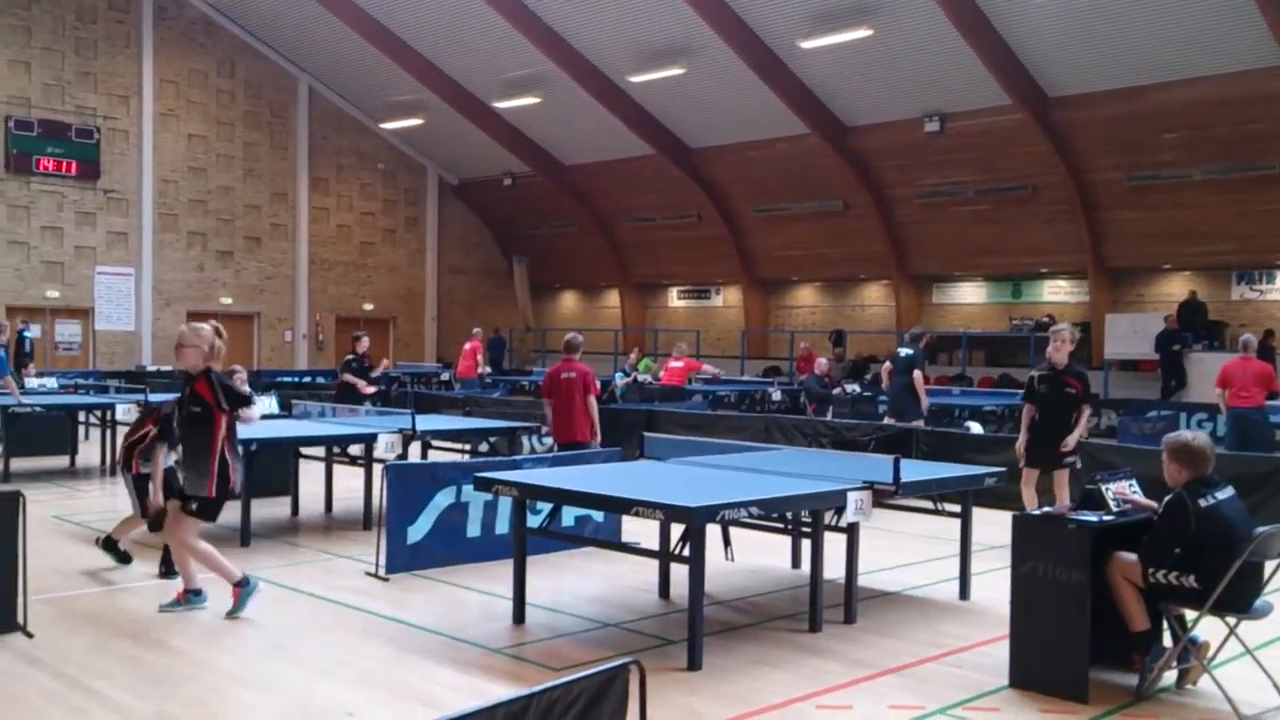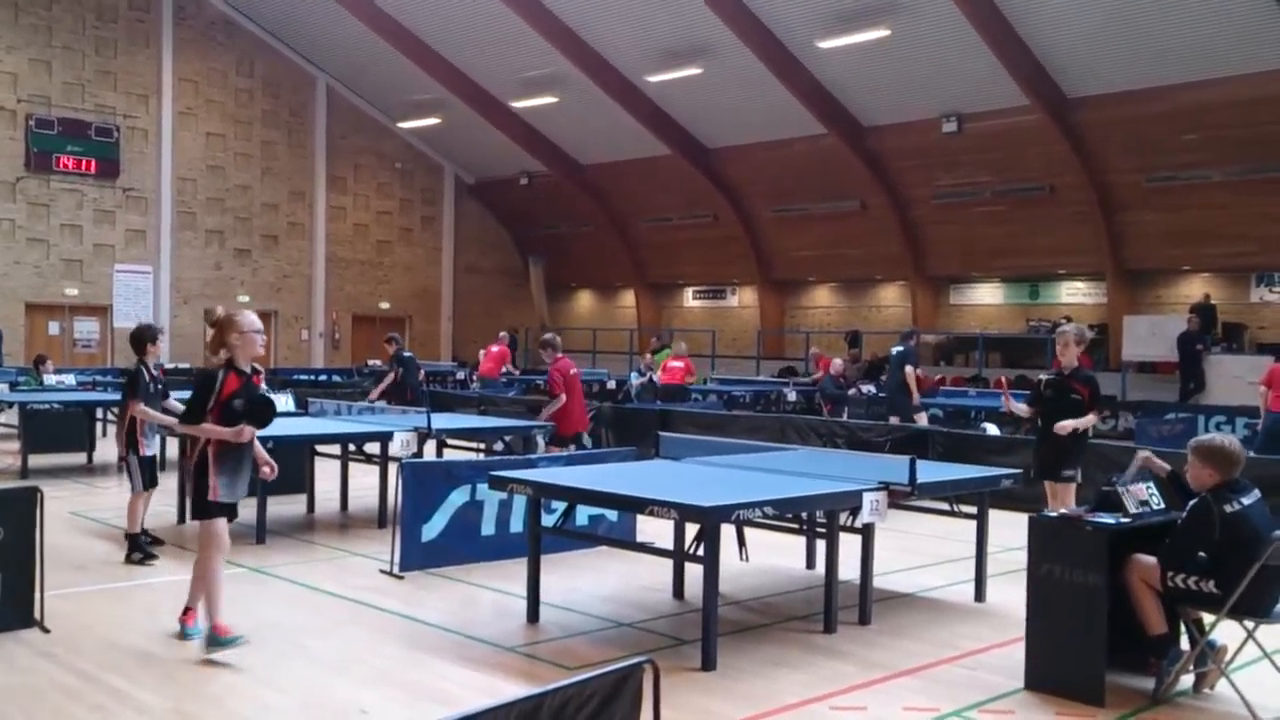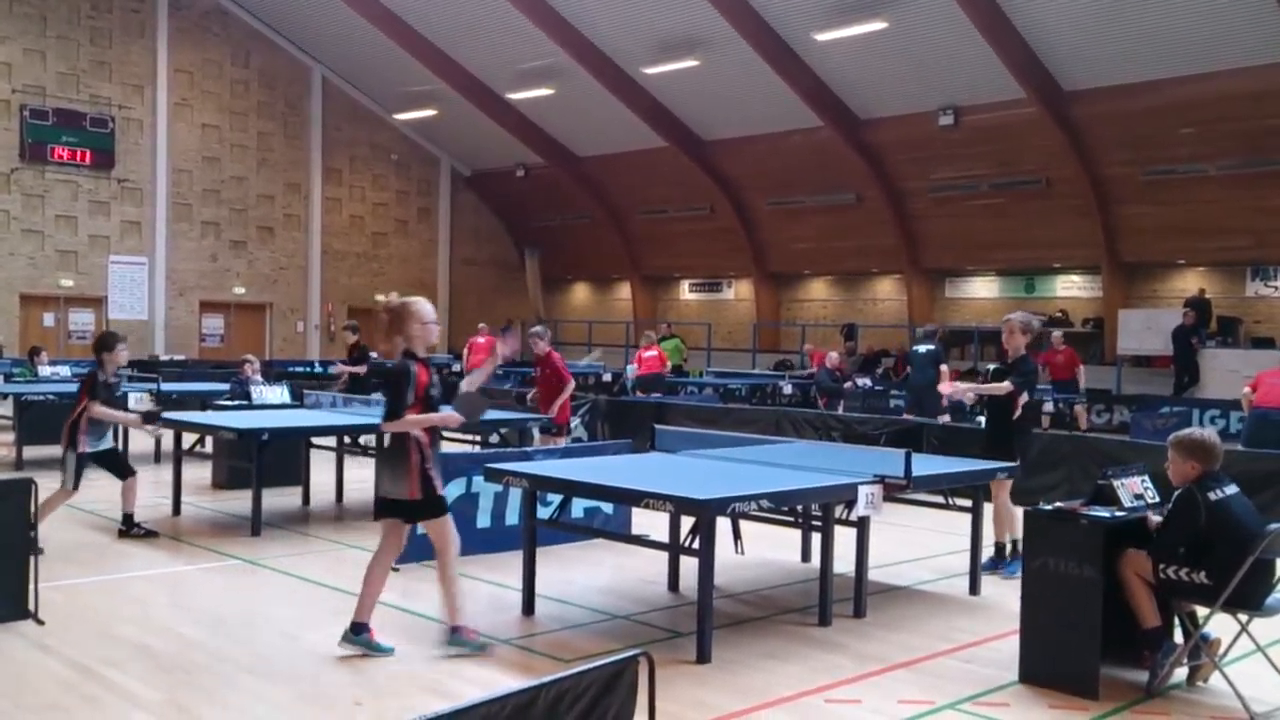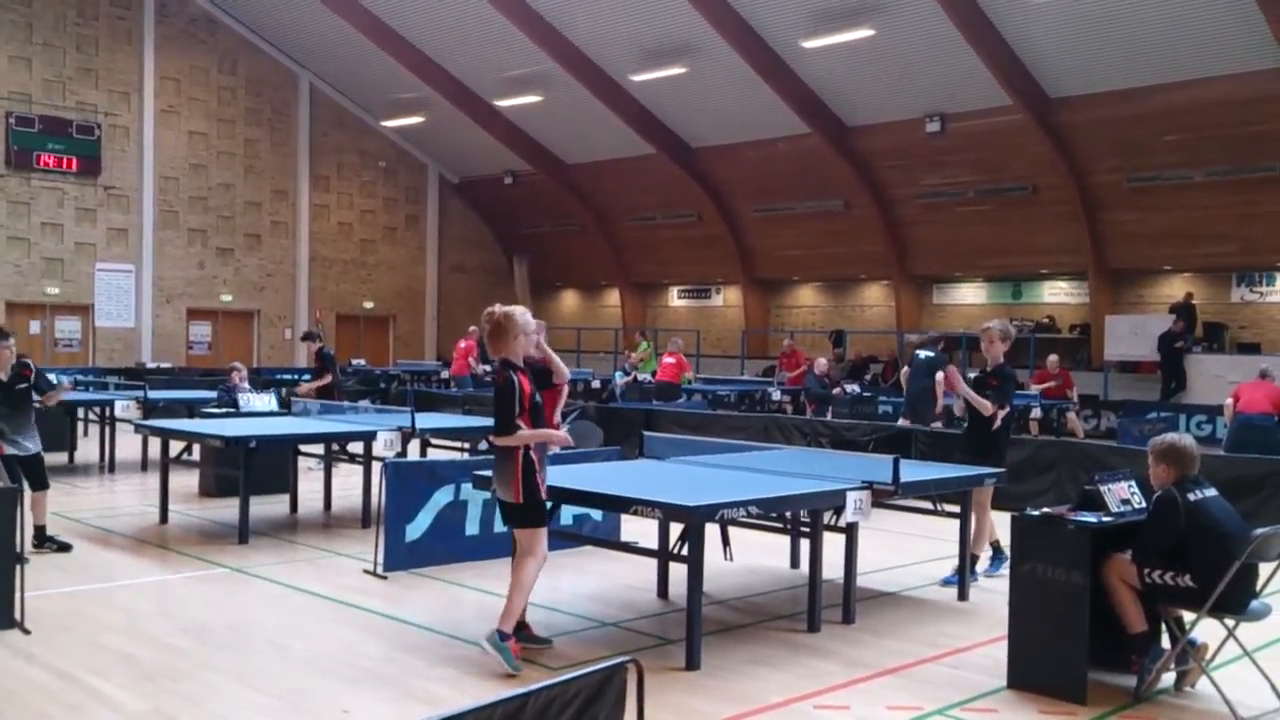
dt=1s
person 1, frame 1
left shoulder: (215, 383)
right shoulder: (188, 387)
left elbow: (249, 408)
left wrist: (245, 415)
left hip: (213, 475)
right hip: (195, 473)
left knee: (185, 539)
right knee: (172, 529)
left ankle: (241, 583)
right ankle: (192, 593)
person 1, frame 2
left shoulder: (255, 379)
right shoulder: (215, 378)
right elbow: (186, 424)
left wrist: (261, 456)
right wrist: (229, 434)
left hip: (236, 474)
right hip: (210, 471)
left knee: (211, 546)
right knee: (219, 545)
left ankle: (190, 611)
right ankle: (215, 629)
person 1, frame 3
left shoulder: (422, 367)
right shoulder: (405, 370)
right elbow: (391, 423)
left wrist: (490, 364)
right wrist: (438, 418)
left hip: (403, 469)
right hip: (413, 470)
left knee: (390, 548)
right knee: (449, 545)
left ankle: (359, 629)
right ankle: (456, 629)
person 1, frame 4
left shoulder: (524, 372)
right shoulder: (509, 379)
left elbow: (562, 376)
right elbow: (500, 436)
left wrist: (542, 346)
right wrist: (546, 434)
left hip: (516, 474)
right hip: (521, 475)
left knee: (526, 552)
right knee: (535, 554)
left ankle: (517, 626)
right ankle: (502, 633)
person 2, frame 1
left shoulder: (1181, 500)
right shoulder: (1222, 489)
left elbow: (1150, 556)
right wrist: (1152, 507)
left hip: (1216, 588)
right hip: (1244, 586)
left knee: (1117, 564)
right knee: (1164, 568)
left ankle: (1151, 652)
right ankle: (1186, 645)
person 2, frame 2
left shoulder: (1206, 507)
right shoulder: (1246, 490)
left elbow: (1169, 558)
right wrist: (1161, 468)
left hip: (1237, 594)
left knee: (1135, 566)
right knee: (1180, 572)
left ankle: (1168, 656)
right ankle: (1204, 649)
person 2, frame 3
left shoulder: (1189, 496)
right shoulder: (1224, 486)
left elbow: (1159, 551)
left wrist: (1157, 527)
right wrist: (1165, 525)
left hip: (1230, 585)
right hip: (1255, 582)
left knee: (1129, 561)
right knee: (1170, 567)
left ankle: (1161, 649)
right ankle: (1197, 642)
person 2, frame 4
left shoulder: (1169, 498)
right shoulder: (1206, 490)
left elbow: (1143, 555)
left wrist: (1128, 556)
right wrist: (1136, 557)
left hip: (1213, 588)
right hip: (1239, 587)
left knee: (1114, 567)
right knee: (1155, 572)
left ankle: (1148, 655)
right ankle: (1185, 648)
person 3, frame 1
left shoulder: (1079, 376)
right shoulder: (1038, 374)
left elbow: (1085, 409)
right elbow: (1029, 407)
left wrist: (1076, 434)
right wrist: (1022, 435)
left hip: (1064, 440)
right hip: (1038, 436)
left knee: (1061, 486)
right knee: (1027, 483)
person 3, frame 2
left shoulder: (1087, 380)
right shoulder: (1046, 379)
left elbow: (1093, 416)
right elbow: (1030, 410)
left wrist: (1073, 423)
right wrist: (1012, 405)
left hip: (1071, 447)
right hip: (1046, 445)
left knee: (1066, 500)
right knee: (1052, 498)
person 3, frame 3
left shoulder: (1028, 368)
right shoulder: (996, 367)
left elbow: (1005, 388)
right elbow: (975, 398)
left wrist: (968, 386)
right wrist: (961, 392)
left hip: (1013, 440)
right hip: (992, 437)
left knee: (1001, 496)
right knee: (997, 497)
left ankle: (1016, 552)
right ankle: (1000, 554)
person 3, frame 4
left shoulder: (1007, 377)
right shoulder: (977, 375)
left elbow: (988, 408)
right elbow: (963, 412)
left wrist: (963, 387)
right wrist: (957, 394)
left hip: (992, 448)
right hip: (972, 445)
left knee: (981, 505)
right knee: (977, 504)
left ankle: (968, 566)
right ankle: (998, 552)
person 4, frame 1
right shoulder: (170, 415)
right elbow: (159, 452)
left hip: (159, 458)
right hip: (136, 460)
right knee: (144, 515)
left ankle: (167, 559)
right ankle: (109, 541)
person 4, frame 2
left shoulder: (155, 374)
right shoulder: (138, 374)
left elbow: (167, 402)
right elbow: (137, 409)
right wrist: (172, 422)
left hip: (150, 440)
right hip: (136, 442)
left knee: (149, 488)
right knee: (140, 491)
left ankle: (137, 531)
right ankle: (134, 547)
person 4, frame 3
left shoulder: (115, 380)
right shoulder: (96, 377)
left elbow: (116, 413)
right elbow: (95, 410)
left wrist: (143, 425)
right wrist: (131, 418)
left hip: (102, 441)
right hip: (79, 440)
left knee: (130, 477)
right knee: (68, 490)
left ankle: (128, 525)
person 4, frame 4
left shoulder: (27, 369)
left elbow: (47, 397)
left wrist: (59, 391)
left hip: (29, 440)
left knee: (41, 487)
left ankle: (40, 537)
